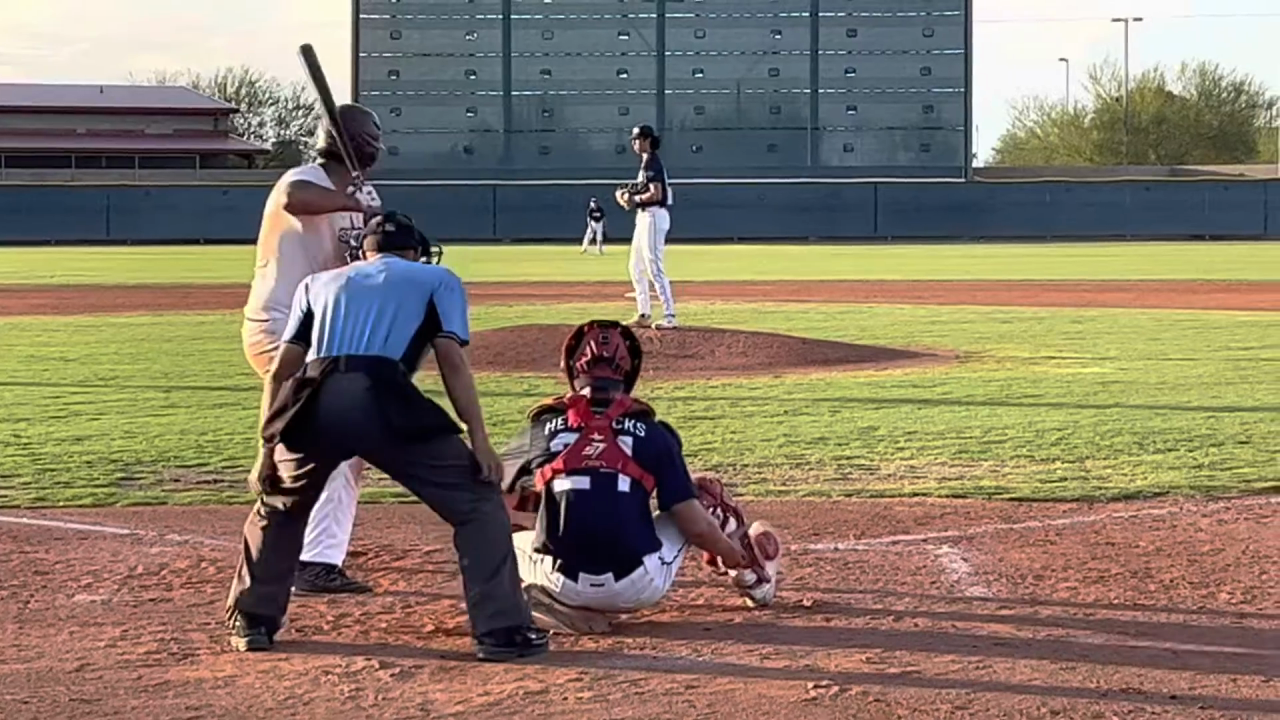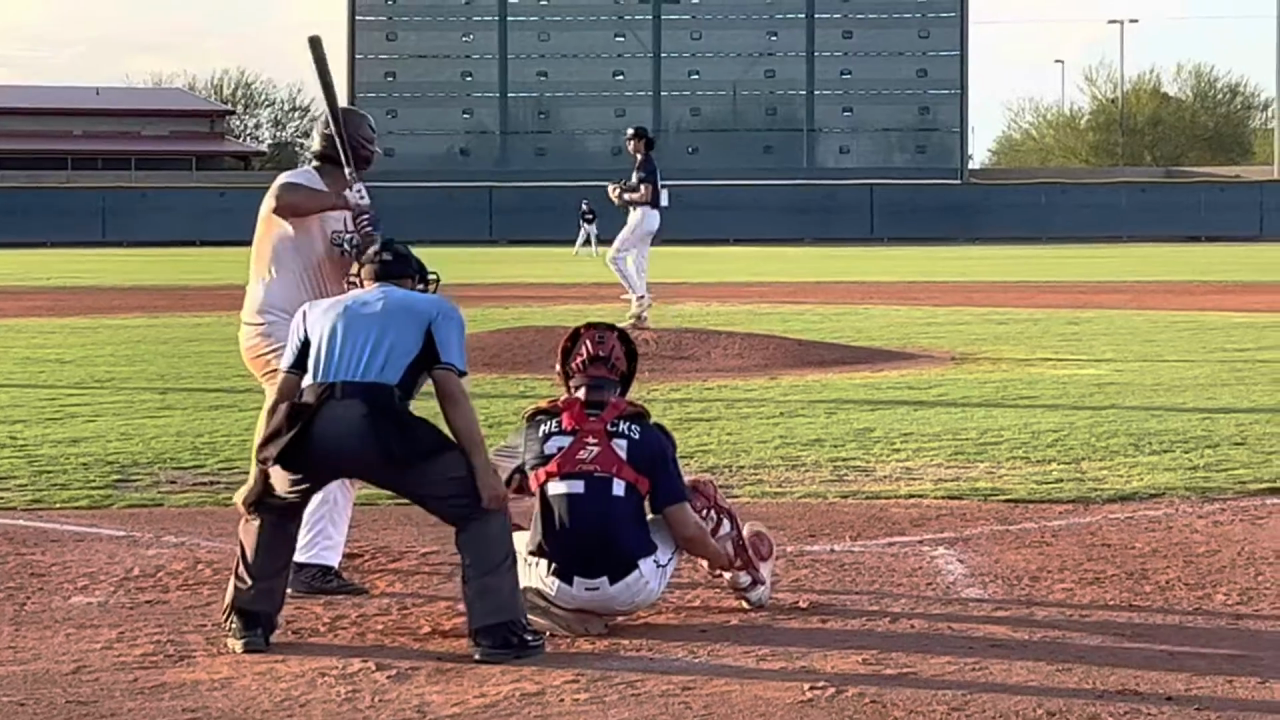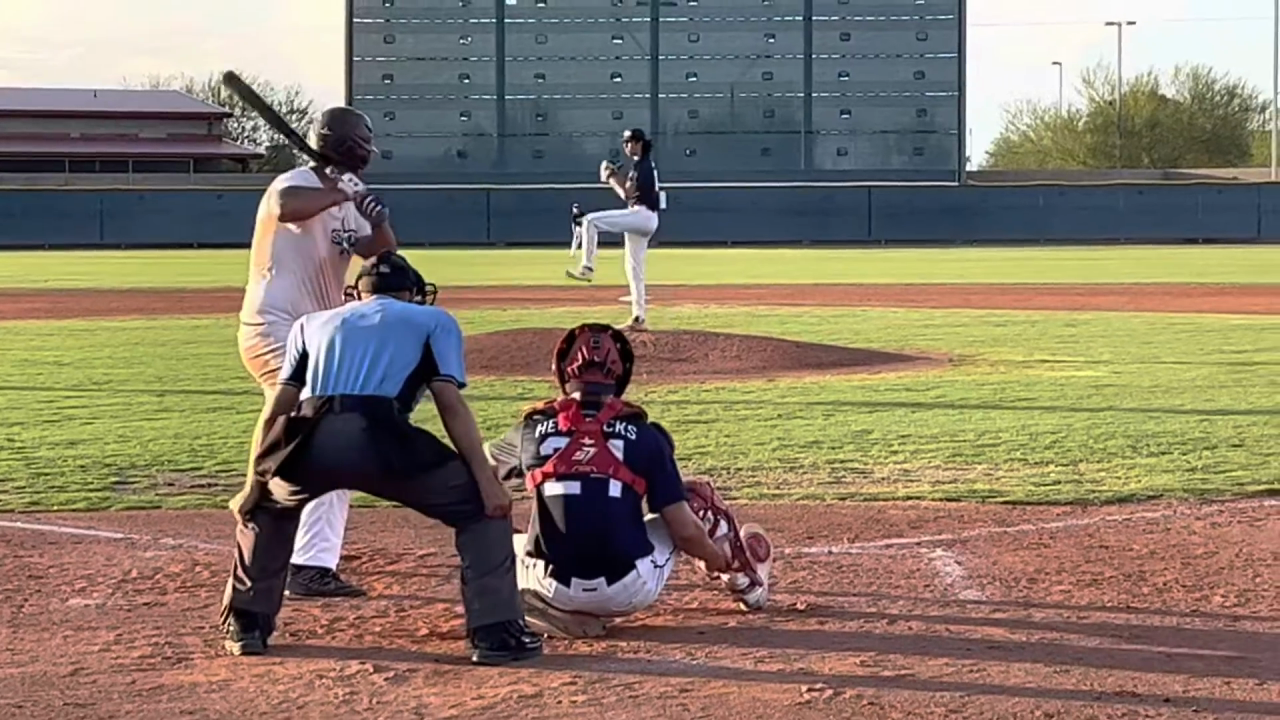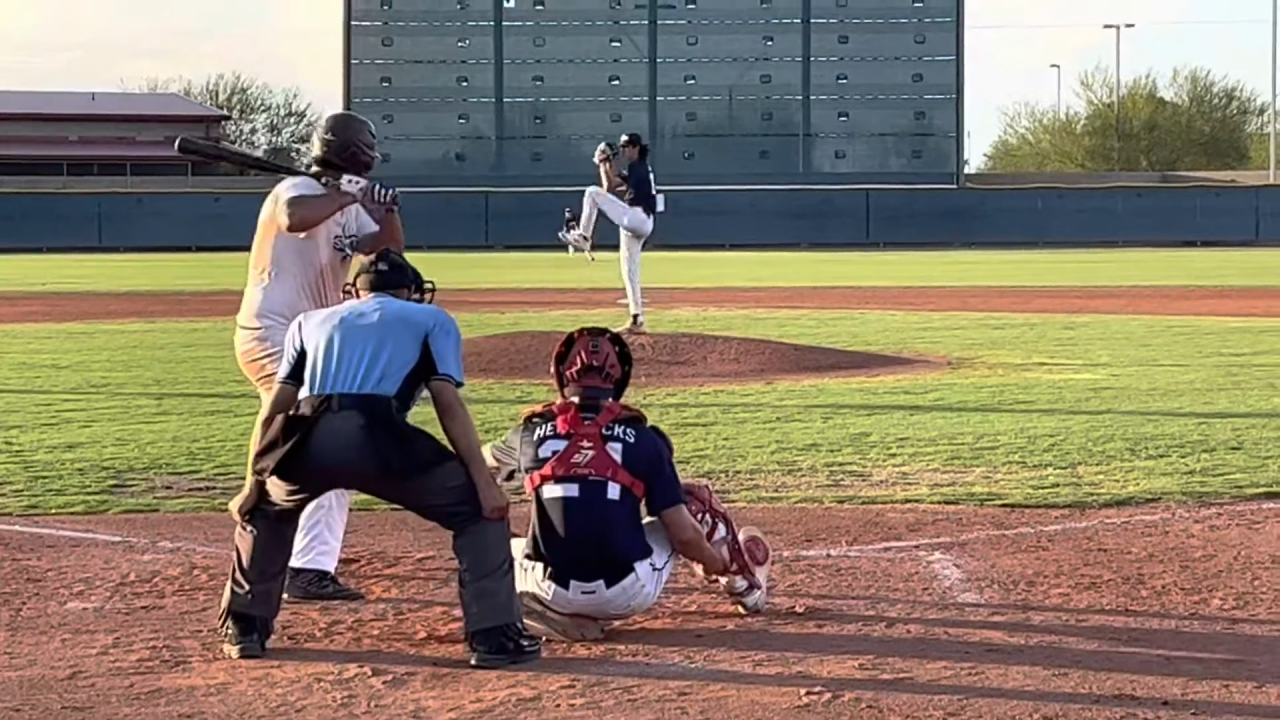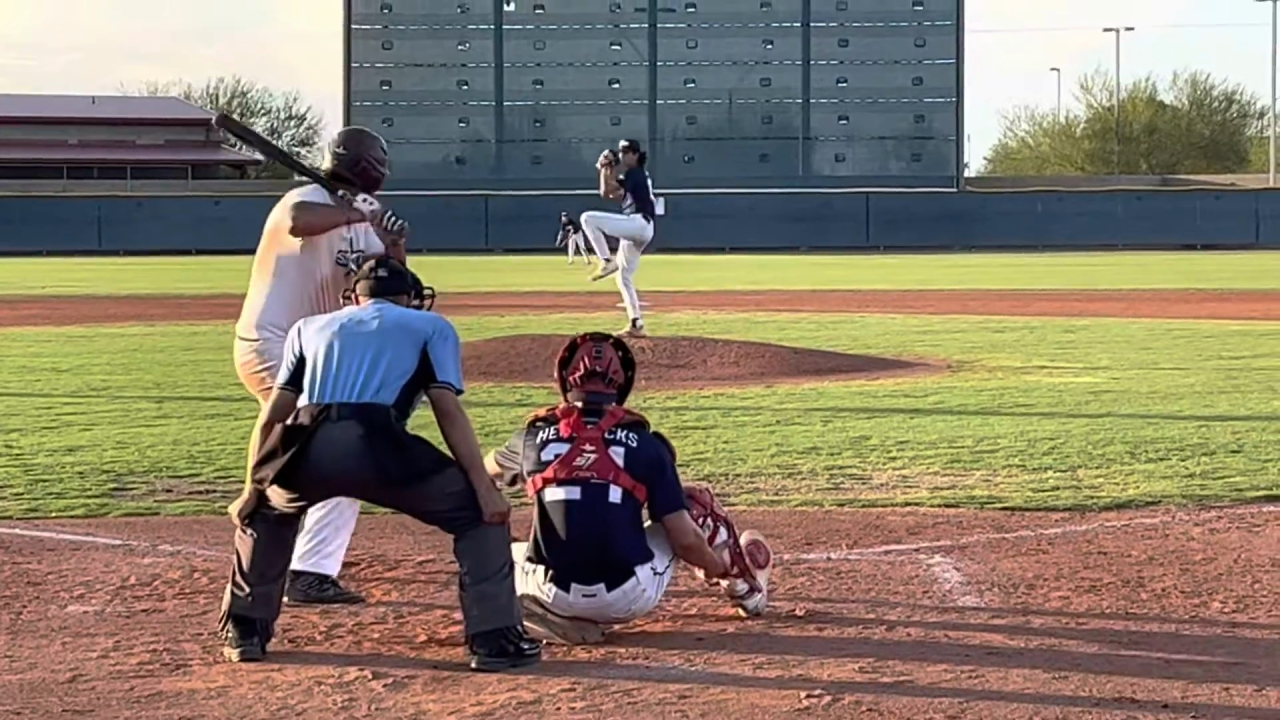
dt=0.2s
person 1, frame 1
left shoulder: (349, 196)
right shoulder: (306, 180)
right elbow: (292, 200)
right wrist: (353, 203)
right hip: (284, 331)
right ankle: (316, 565)
person 1, frame 2
left shoulder: (346, 198)
right shoulder: (298, 182)
right elbow: (282, 202)
left wrist: (367, 237)
right wrist: (342, 202)
right hip: (281, 334)
right ankle: (311, 566)
person 1, frame 3
left shoulder: (344, 199)
right shoulder: (298, 183)
left elbow: (382, 254)
right elbow: (283, 209)
left wrist: (377, 220)
right wrist: (341, 193)
right hip: (280, 334)
right ankle: (309, 568)
person 1, frame 4
left shoulder: (347, 205)
right shoulder: (299, 188)
left elbow: (387, 248)
right elbow: (295, 219)
left wrist: (389, 213)
right wrist: (347, 195)
right hip: (278, 338)
right ankle: (308, 572)
person 1, frame 5
left shoulder: (355, 222)
right shoulder: (307, 198)
right elbow: (299, 224)
left wrist: (394, 239)
right wrist: (355, 212)
right hip: (276, 348)
right ankle: (311, 575)
person 2, frame 1
left shoulder: (319, 281)
right shoulder: (438, 278)
left elbow: (281, 371)
right elbow: (451, 360)
left wrist: (268, 449)
right wrist: (479, 440)
left hip: (315, 403)
right hip: (384, 401)
left knee: (279, 502)
right knee: (476, 498)
left ankle: (252, 622)
right ankle: (502, 629)
person 2, frame 2
left shoulder: (315, 309)
right shoulder: (435, 307)
left elbow: (280, 399)
right elbow: (450, 391)
left wrist: (258, 475)
right wrist: (482, 469)
left hip: (311, 431)
right hip: (380, 427)
left knee: (270, 501)
right knee: (481, 503)
left ankle: (248, 622)
right ankle: (499, 631)
person 2, frame 3
left shoulder: (313, 321)
right shoulder: (434, 319)
left elbow: (276, 412)
right elbow: (450, 404)
left wrist: (252, 485)
right wrist: (486, 480)
left hip: (311, 442)
right hip: (380, 438)
left knee: (267, 504)
right knee: (482, 505)
left ankle: (246, 625)
right ankle: (496, 633)
person 2, frame 4
left shoulder: (310, 320)
right shoulder: (432, 318)
left elbow: (274, 411)
right elbow: (448, 403)
left wrist: (252, 485)
right wrist: (484, 481)
left hip: (307, 443)
right hip: (378, 440)
left knee: (266, 506)
right knee: (478, 507)
left ankle: (244, 627)
right ankle: (494, 635)
person 2, frame 5
left shoulder: (309, 326)
right shoulder: (431, 325)
left elbow: (272, 417)
right elbow: (448, 410)
left wrist: (251, 489)
right wrist: (484, 488)
left hip: (307, 450)
right hip: (377, 447)
left knee: (265, 510)
right knee: (478, 510)
left ankle: (244, 632)
right ankle: (495, 639)
person 3, frame 1
left shoulder: (543, 427)
right shoulder: (651, 433)
right elbow: (697, 528)
right wrist: (733, 553)
left hip: (562, 585)
right hip: (637, 586)
right knee: (706, 492)
left ankle: (556, 601)
right ankle: (756, 580)
person 3, frame 2
left shoulder: (537, 429)
right shoulder: (646, 435)
right elbow: (687, 531)
right wrist: (722, 558)
left hip: (559, 588)
right hip: (632, 590)
right knee: (699, 496)
left ankle: (552, 604)
right ankle: (749, 582)
person 3, frame 3
left shoulder: (534, 428)
right shoulder: (643, 435)
left elbow: (485, 464)
right elbow: (685, 532)
right wrist: (719, 559)
left hip: (556, 588)
right hip: (629, 590)
right knee: (697, 496)
left ankle: (554, 607)
right ankle: (748, 583)
person 3, frame 4
left shoulder: (533, 431)
right shoulder: (641, 438)
left elbow: (485, 462)
right elbow: (684, 535)
right wrist: (716, 562)
left hip: (555, 592)
right hip: (628, 593)
right knee: (695, 500)
left ankle: (555, 612)
right ankle: (746, 585)
person 3, frame 5
left shoulder: (536, 435)
right shoulder: (644, 443)
left elbow: (489, 468)
right elbow: (686, 541)
right wrist: (718, 566)
left hip: (556, 596)
right hip: (628, 598)
right knee: (696, 503)
left ankle: (559, 617)
right ankle: (747, 588)
person 4, frame 1
left shoulder: (652, 163)
right shoulder: (647, 163)
left elbow: (656, 195)
left wrist: (634, 198)
right wrist: (631, 196)
left hip: (654, 217)
right hip: (644, 217)
left knee: (655, 268)
right knee: (636, 268)
left ankle: (670, 316)
right ankle: (644, 315)
person 4, frame 2
left shoulder: (645, 163)
right shoulder: (644, 163)
left elbow: (645, 196)
left wrist: (624, 195)
right wrist: (623, 192)
left hip: (644, 215)
right hip: (643, 216)
left knee: (614, 256)
right knee: (637, 267)
left ankle: (640, 297)
right ankle: (640, 317)
person 4, frame 3
left shoulder: (641, 164)
right shoulder: (646, 164)
left elbow: (627, 194)
right elbow: (631, 190)
left wrist: (611, 179)
right wrist: (614, 175)
left hip: (639, 216)
right hip: (648, 219)
left knee: (590, 220)
right knee: (635, 271)
left ankle: (587, 269)
right ankle: (639, 319)
person 4, frame 4
left shoulder: (636, 167)
right shoulder: (641, 168)
left elbow: (609, 188)
right elbow: (619, 185)
left wrist: (604, 164)
right wrist: (606, 164)
left hip: (635, 217)
right hip: (642, 223)
left knee: (592, 192)
right knee: (630, 273)
left ankle: (582, 238)
right ankle: (637, 321)
person 4, frame 5
left shoulder: (634, 172)
right shoulder: (637, 174)
left elbow: (605, 192)
right elbow: (614, 195)
left wrist: (605, 171)
right wrist: (606, 170)
left hip: (636, 224)
right hip: (643, 231)
left knee: (587, 218)
right knee: (624, 279)
left ankle: (607, 260)
right ankle: (637, 325)
